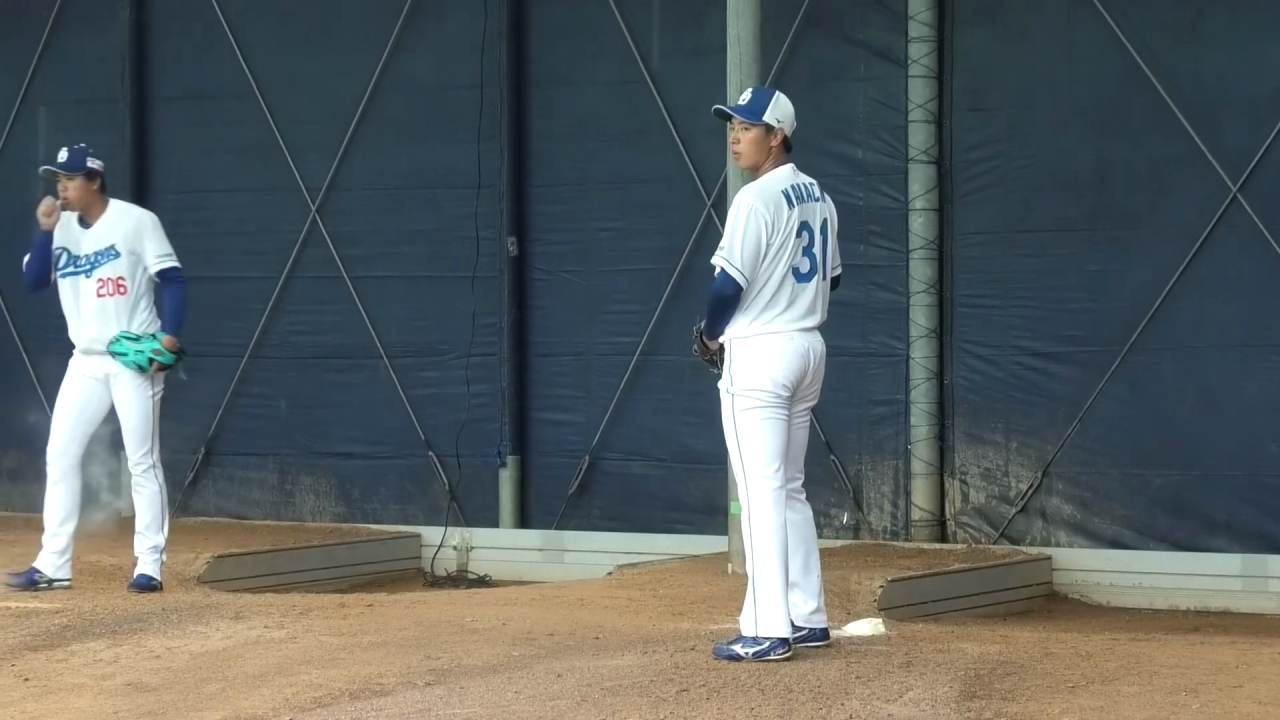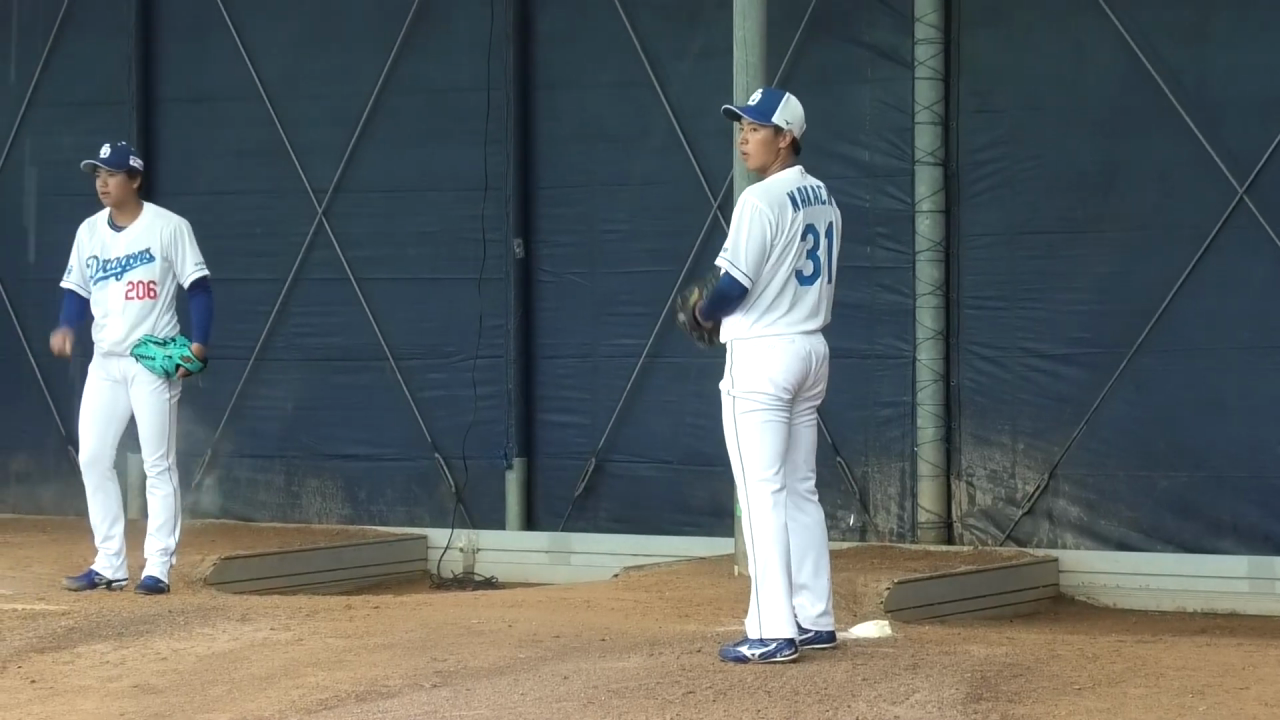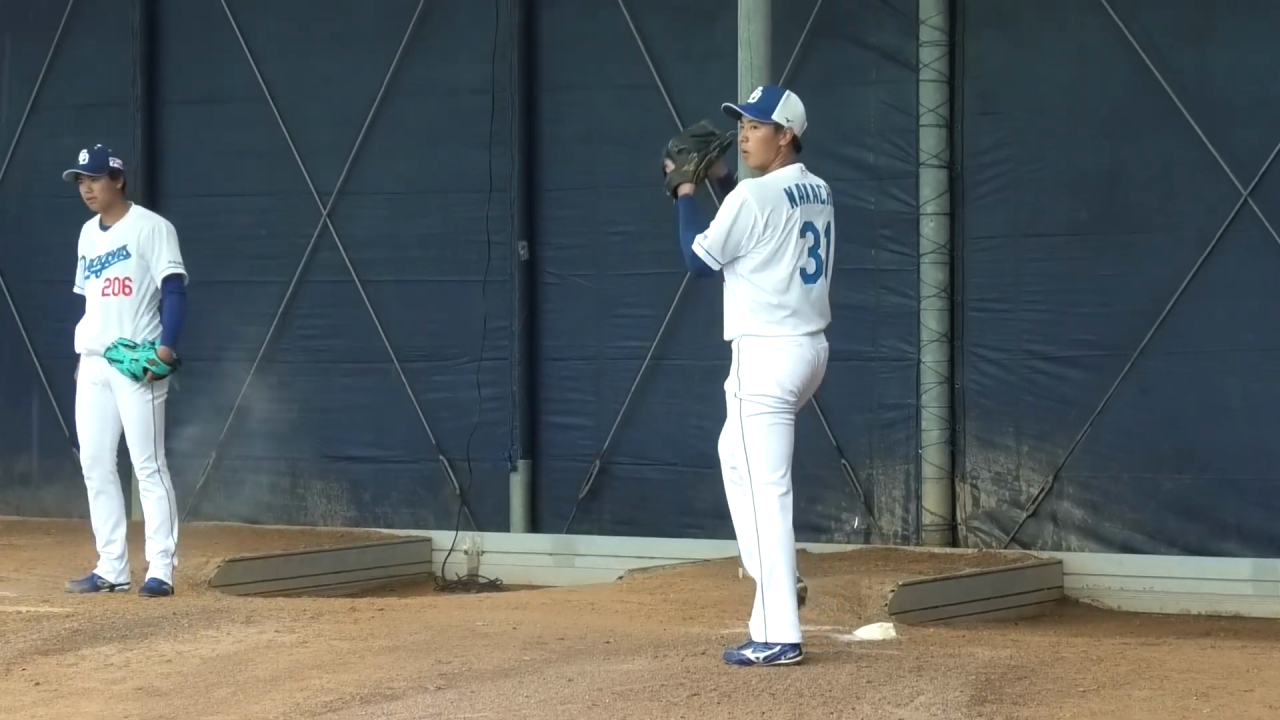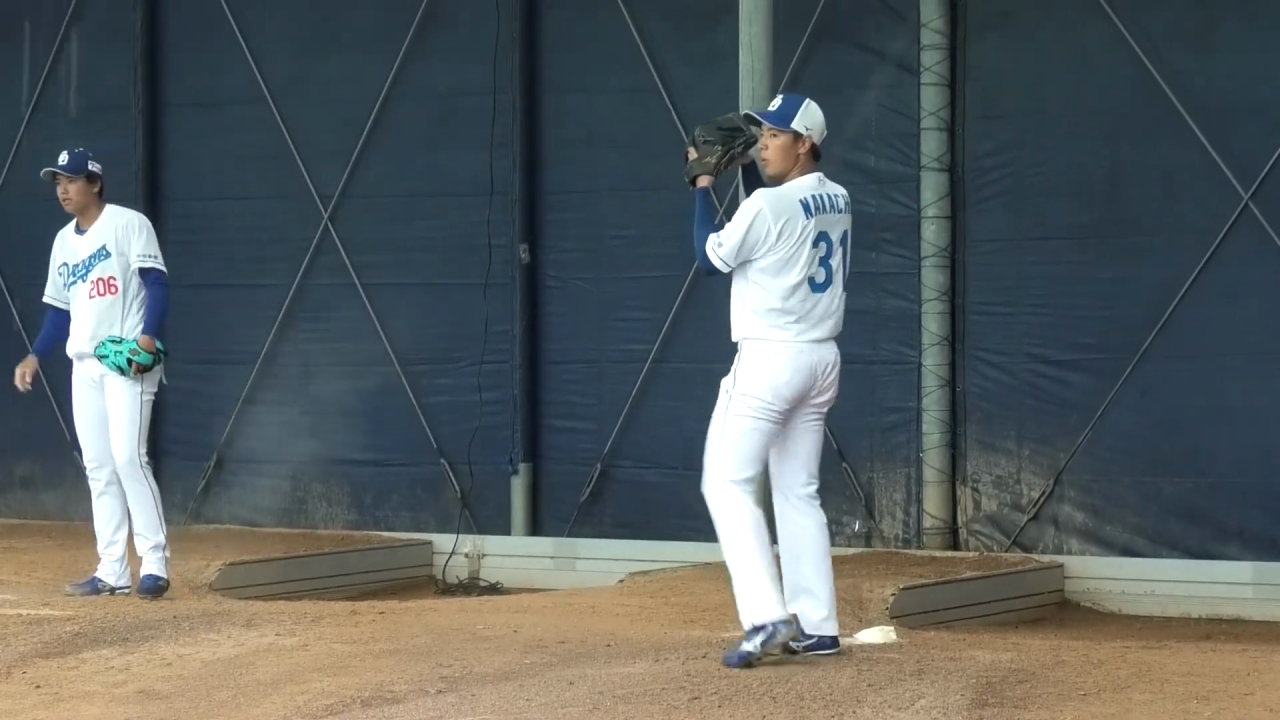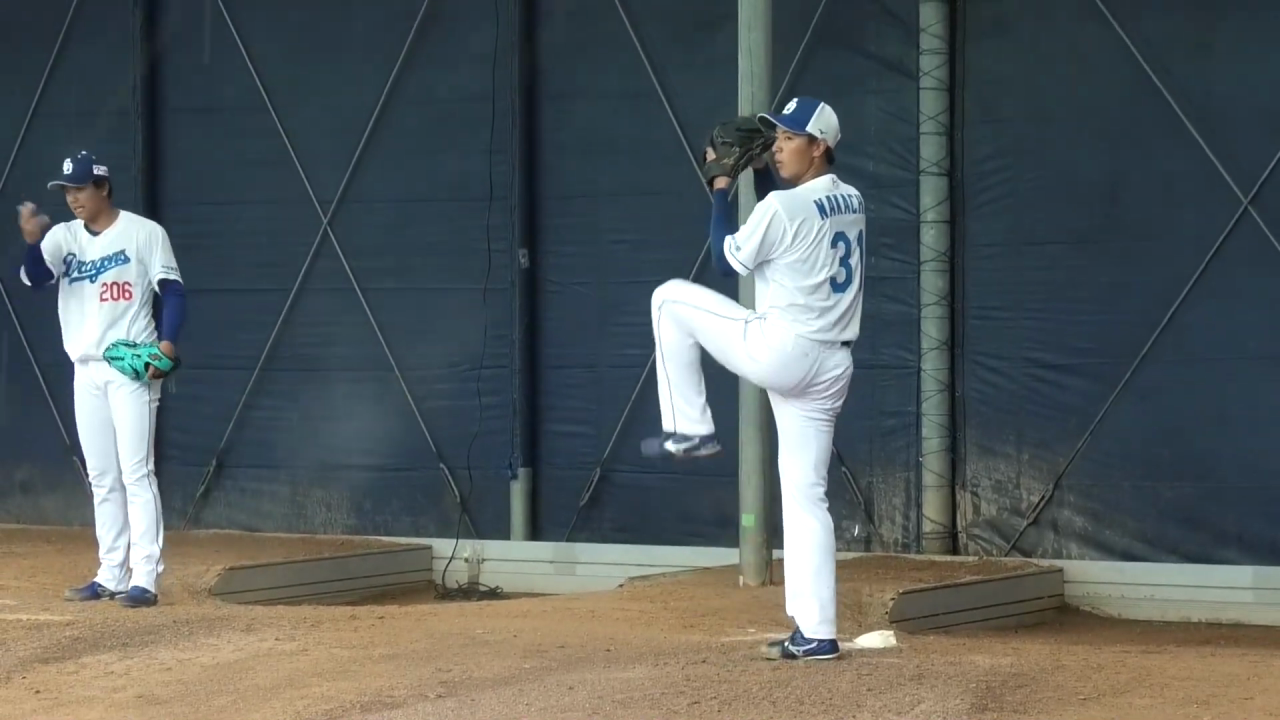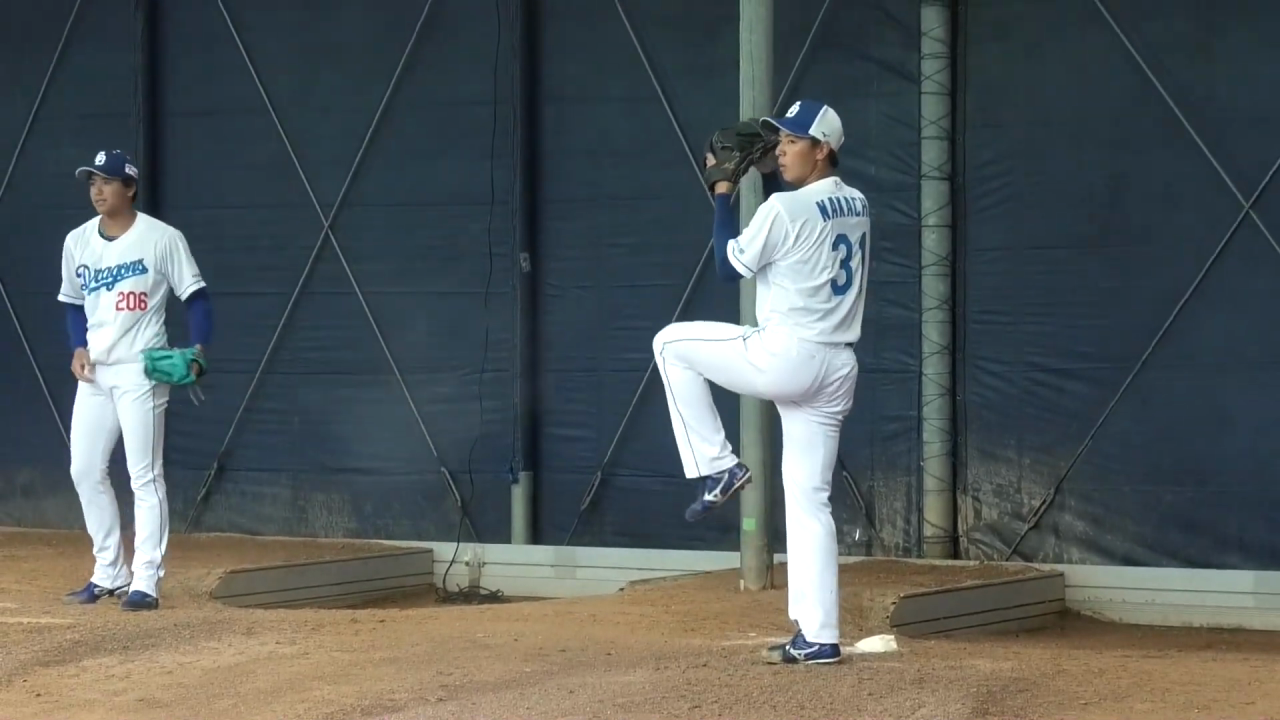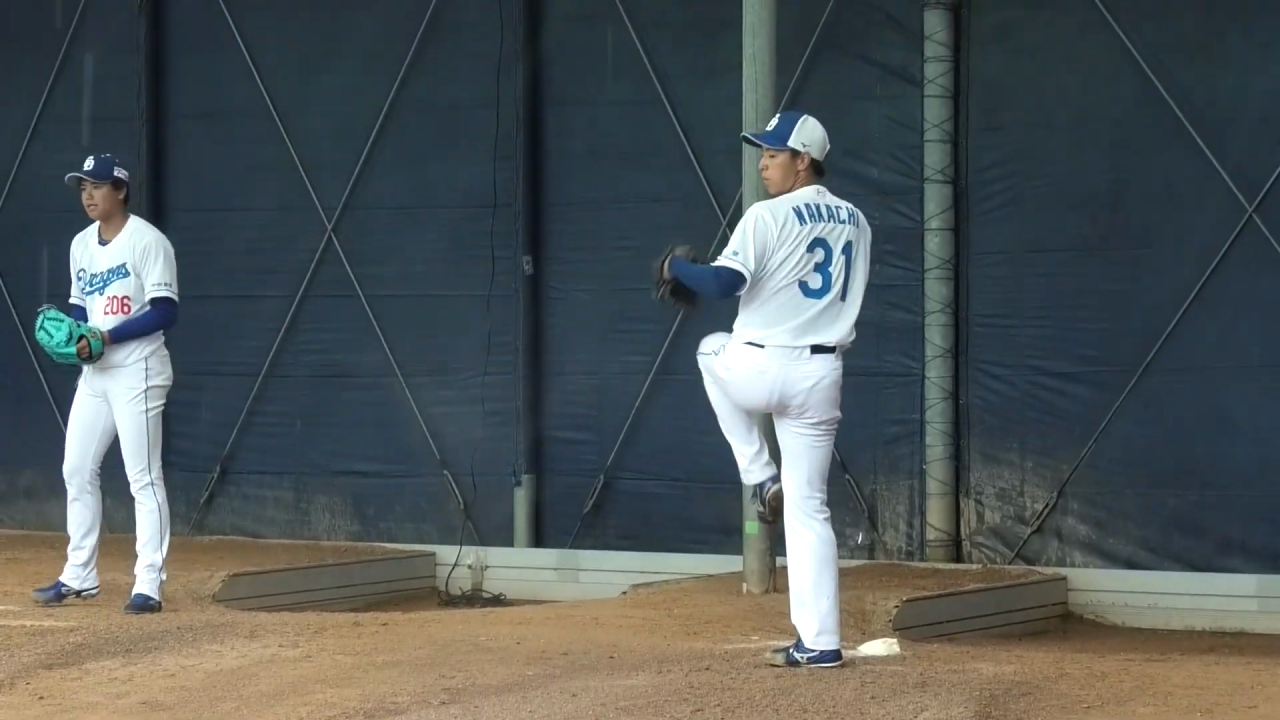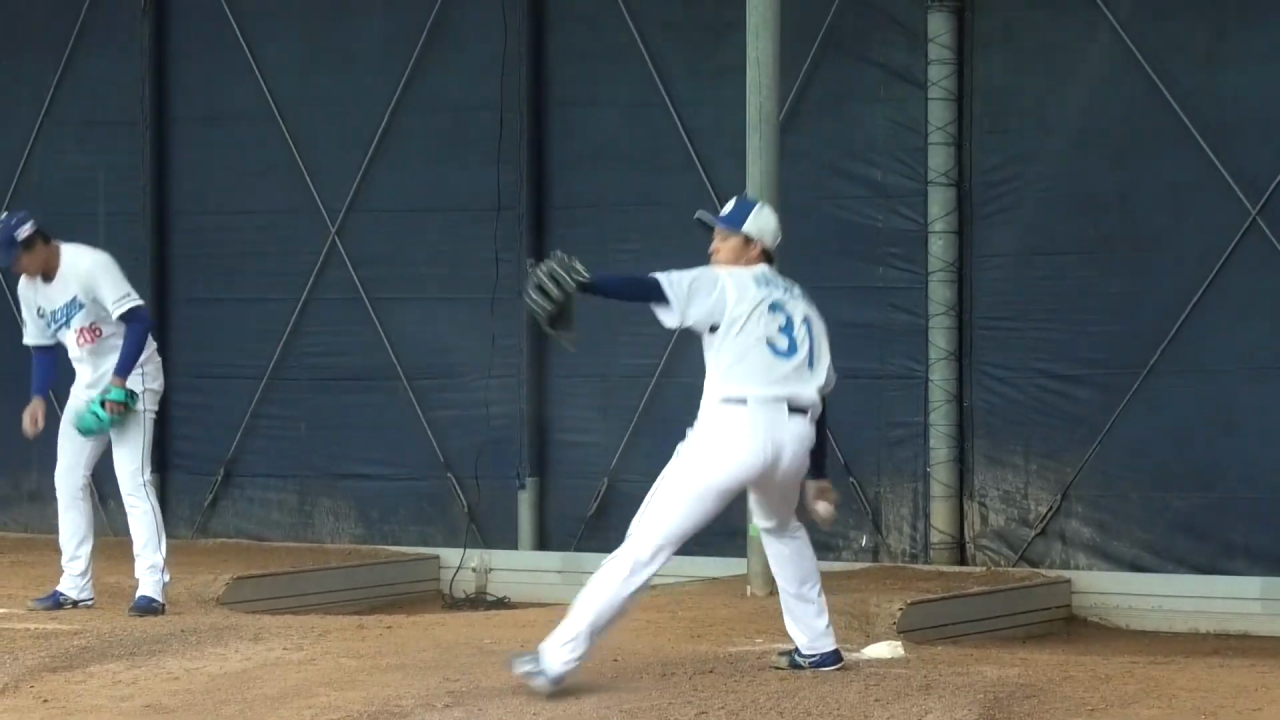
dt=0.4s
person 1, frame 1
left shoulder: (755, 199)
right shoulder: (818, 197)
left elbow: (728, 285)
right elbow: (831, 276)
left wrist: (709, 333)
left hip: (759, 355)
right hip: (808, 349)
left knee: (761, 493)
right knee: (788, 489)
left ankle: (768, 630)
right ankle: (808, 617)
person 1, frame 2
left shoulder: (760, 200)
right shoulder: (824, 198)
left elbow: (733, 285)
left wrist: (704, 312)
left hip: (761, 357)
right hip: (810, 350)
left knee: (763, 494)
right knee: (798, 493)
left ankle: (773, 633)
right ankle: (815, 619)
person 1, frame 3
left shoulder: (754, 194)
right shoulder: (817, 192)
left elbow: (699, 261)
left wrist: (686, 192)
right wrist: (720, 180)
left hip: (767, 354)
right hip: (809, 349)
left knee: (766, 492)
right knee: (737, 456)
left ankle: (777, 635)
right ankle: (782, 577)
person 1, frame 4
left shoulder: (767, 205)
right shoulder: (837, 200)
left elbow: (710, 257)
left wrist: (704, 185)
right wrist: (746, 170)
left hip: (771, 361)
right hip: (821, 360)
left knee: (727, 485)
right knee: (799, 493)
left ankle: (766, 617)
right ankle: (817, 626)
person 1, frame 5
left shoulder: (784, 206)
right shoulder: (852, 202)
left elbow: (727, 259)
left wrist: (722, 185)
right wrist: (760, 172)
left hip: (779, 349)
right hip: (831, 365)
left knee: (671, 296)
right knee: (806, 494)
left ankle: (690, 426)
right ankle: (816, 632)
person 1, frame 6
left shoulder: (784, 208)
right shoulder: (857, 205)
left elbow: (729, 266)
left wrist: (722, 191)
right wrist: (766, 175)
left hip: (784, 357)
right hip: (836, 369)
left knee: (672, 343)
right knee: (809, 499)
left ankle: (717, 467)
right ankle: (818, 636)
person 1, frame 7
left shoulder: (767, 215)
right shoulder: (856, 222)
left elbow: (726, 282)
left wrist: (677, 267)
left hip: (758, 367)
right hip: (819, 374)
left knee: (713, 348)
right knee: (810, 507)
left ankle: (762, 477)
right ankle: (821, 642)
person 1, frame 8
left shoulder: (722, 284)
right shoulder: (801, 303)
left elbow: (653, 288)
right elbow: (818, 390)
left wrist: (580, 282)
right wrist: (815, 472)
left hip: (736, 430)
right hip: (795, 435)
left knee: (645, 544)
right knee: (782, 529)
left ankle: (559, 655)
right ankle: (818, 647)
person 2, frame 1
left shoulder: (136, 220)
right shoulder: (59, 225)
left elbow: (172, 279)
right elbow: (32, 282)
left wrist: (170, 335)
right wrist: (44, 231)
right hip: (85, 361)
left knee: (141, 460)
right knee: (60, 454)
left ankle: (149, 565)
right ankle: (55, 562)
person 2, frame 2
left shoulder: (170, 227)
right shoulder: (89, 231)
left elbow: (199, 288)
right elbow: (76, 293)
left wrist: (198, 343)
right wrist: (64, 330)
right hip: (105, 363)
left knee: (158, 465)
right knee: (93, 458)
left ankle: (158, 567)
right ankle: (109, 563)
person 2, frame 3
left shoulder: (152, 227)
right shoulder: (88, 233)
left elbow: (175, 290)
left wrist: (167, 346)
right wrist: (81, 357)
right hip: (93, 365)
left knee: (148, 466)
right knee: (95, 465)
left ankle: (161, 568)
right ankle: (113, 567)
person 2, frame 4
left shoulder: (128, 223)
right shoulder: (63, 241)
left elbow: (157, 281)
right elbow: (59, 308)
left wrist: (149, 337)
right wrist: (35, 356)
left hip: (129, 362)
right hip: (84, 366)
left knee: (129, 459)
right knee: (99, 469)
left ankle: (155, 563)
right ankle: (113, 570)
person 2, frame 5
left shoulder: (145, 232)
right shoulder: (61, 235)
left elbow: (172, 291)
right elbow: (36, 276)
left wrist: (168, 342)
right wrist: (31, 242)
right hip: (86, 370)
left knee: (136, 472)
right knee: (100, 476)
left ankle: (144, 577)
right ankle: (111, 574)
person 2, frame 6
left shoulder: (163, 238)
right shoulder: (76, 241)
left elbow: (197, 298)
right elbow: (74, 303)
left wrist: (198, 347)
right wrist: (78, 348)
left hip: (143, 372)
right hip: (96, 374)
left knee: (144, 477)
right knee: (85, 470)
left ankle: (146, 581)
right ankle: (109, 572)
person 2, frame 7
left shoulder: (149, 241)
right shoulder: (80, 244)
left elbow: (165, 311)
right elbow: (81, 305)
left wrist: (107, 338)
left hip: (138, 374)
right hip: (95, 374)
left knee: (144, 480)
right knee: (77, 473)
left ankle: (149, 585)
right ankle: (78, 577)
person 2, frame 8
left shoulder: (88, 264)
left elbow: (136, 320)
right elbow: (41, 347)
left wrist: (119, 383)
right wrist: (38, 397)
left hip: (131, 375)
right hip: (88, 384)
left knee: (133, 479)
right knee: (68, 479)
left ankle: (151, 589)
right ankle: (75, 586)
